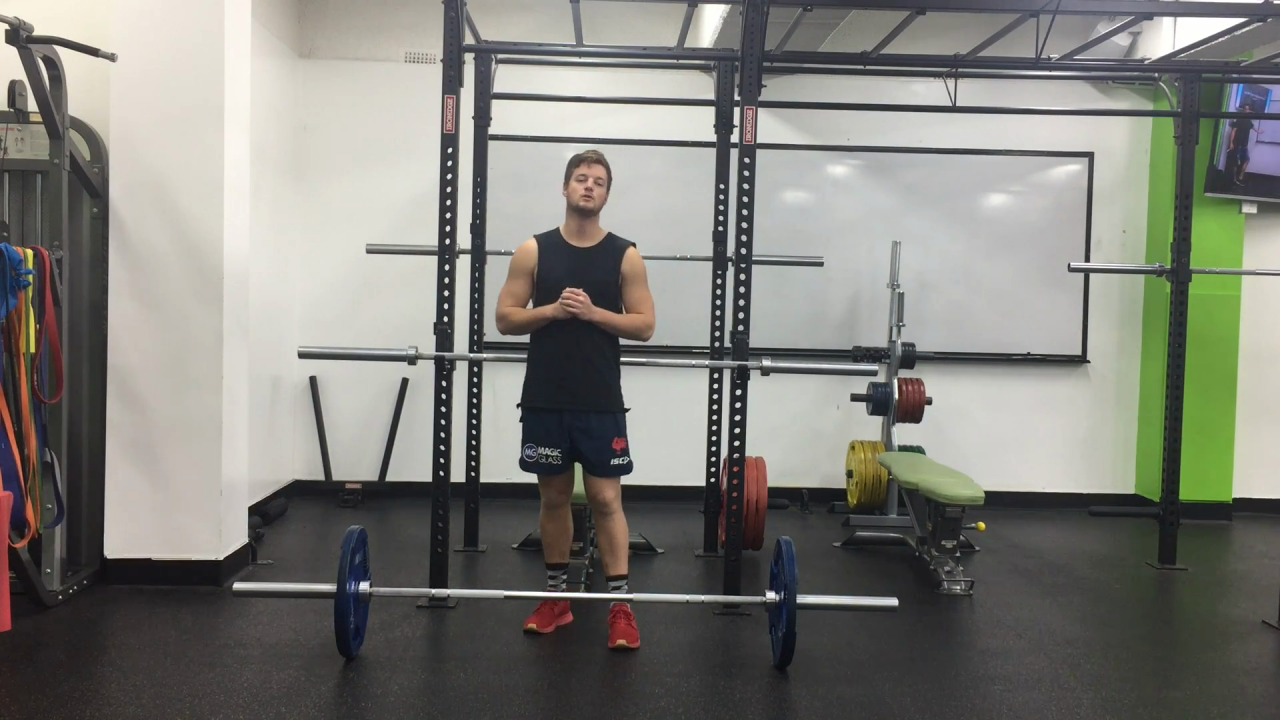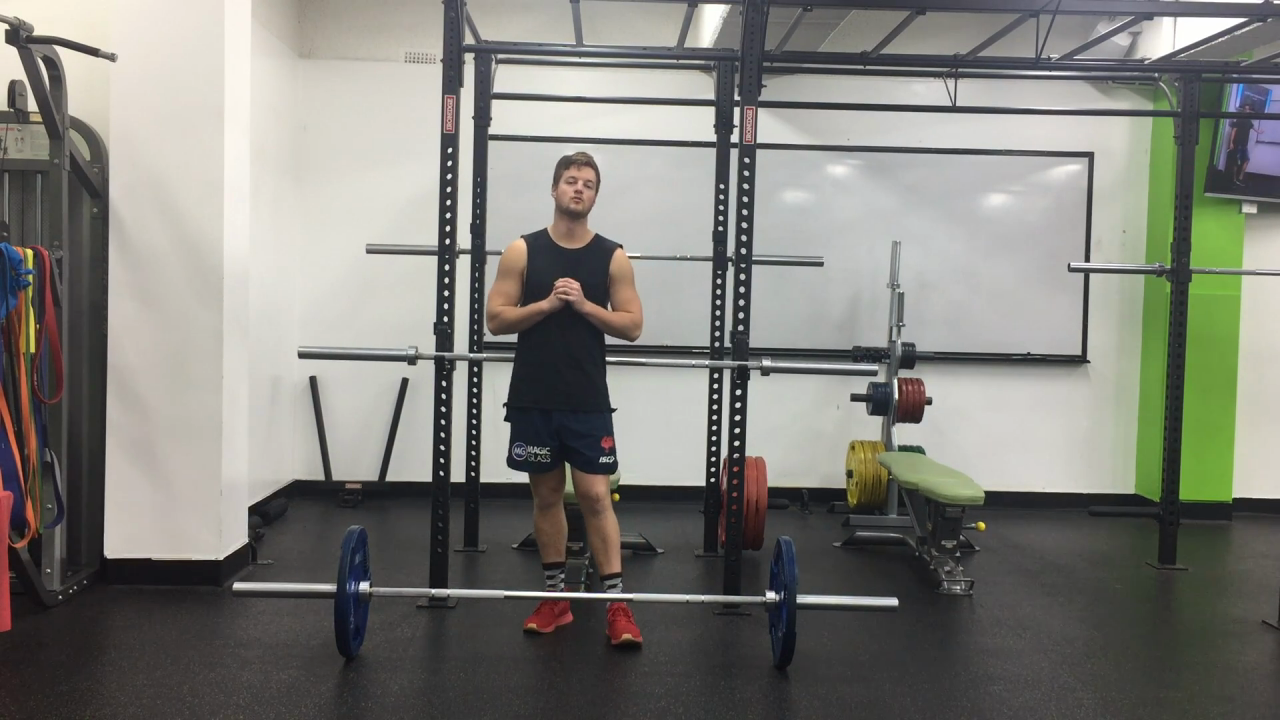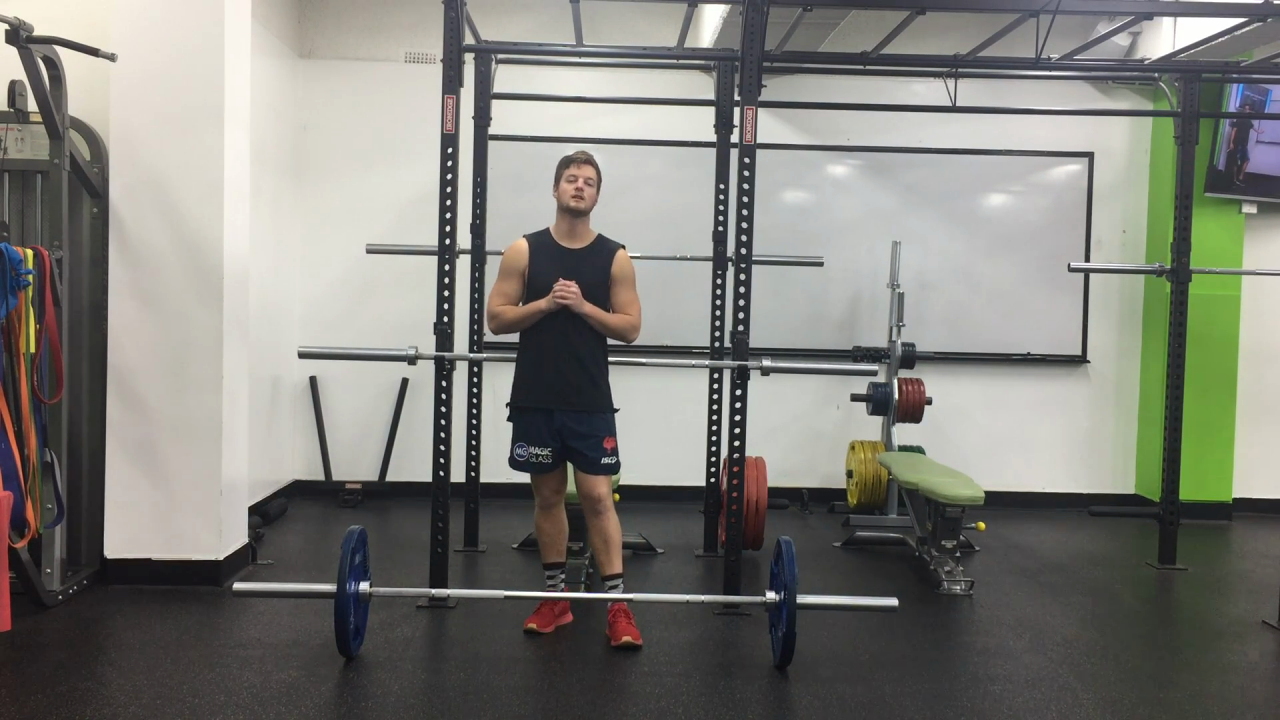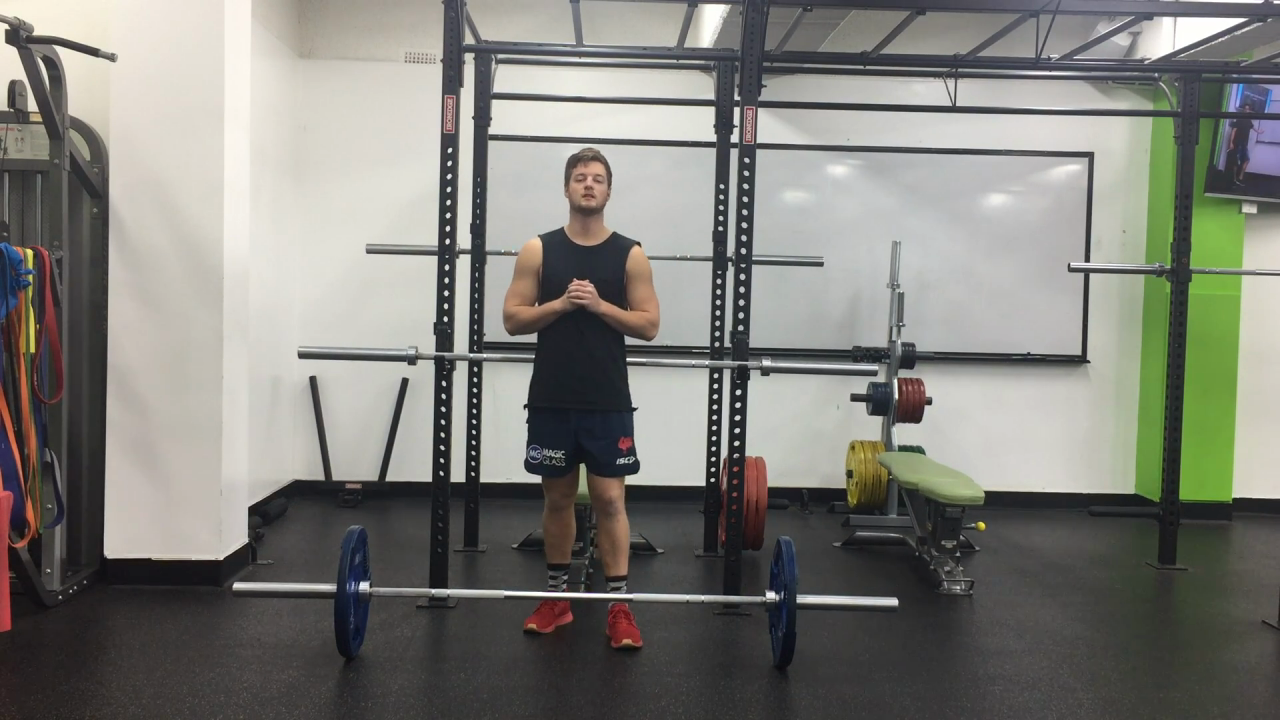
dt=0.4s
person 1, frame 1
left shoulder: (625, 255)
right shoulder: (533, 250)
left elbow: (645, 325)
right elbow: (505, 319)
left wrist: (594, 312)
right wrist: (552, 310)
left hip: (601, 400)
right hip: (544, 398)
left knee: (606, 499)
right knee: (554, 497)
left ankle: (620, 606)
right ankle: (557, 596)
person 1, frame 2
left shoulder: (612, 256)
right shoulder: (522, 251)
left elbow: (633, 325)
right elbow: (495, 319)
left wrist: (584, 304)
right wrist: (546, 303)
left hip: (587, 398)
right hip: (533, 397)
left knee: (595, 497)
right knee: (546, 495)
left ankle: (616, 604)
right ankle: (555, 597)
person 1, frame 3
left shoulder: (614, 257)
right shoulder: (524, 250)
left elbow: (630, 327)
right elbow: (496, 318)
left wrist: (583, 306)
right wrist: (546, 303)
left hip: (590, 399)
right hip: (536, 397)
left knee: (598, 497)
right knee: (548, 496)
left ankle: (617, 605)
right ankle: (556, 598)
person 1, frame 4
left shoulder: (630, 254)
right shoulder: (538, 250)
left elbow: (649, 324)
right elbow: (512, 319)
left wrist: (599, 304)
right wrist: (561, 303)
left hip: (608, 400)
right hip: (551, 397)
left knee: (609, 499)
right knee: (557, 498)
left ankle: (619, 607)
right ankle: (557, 597)
